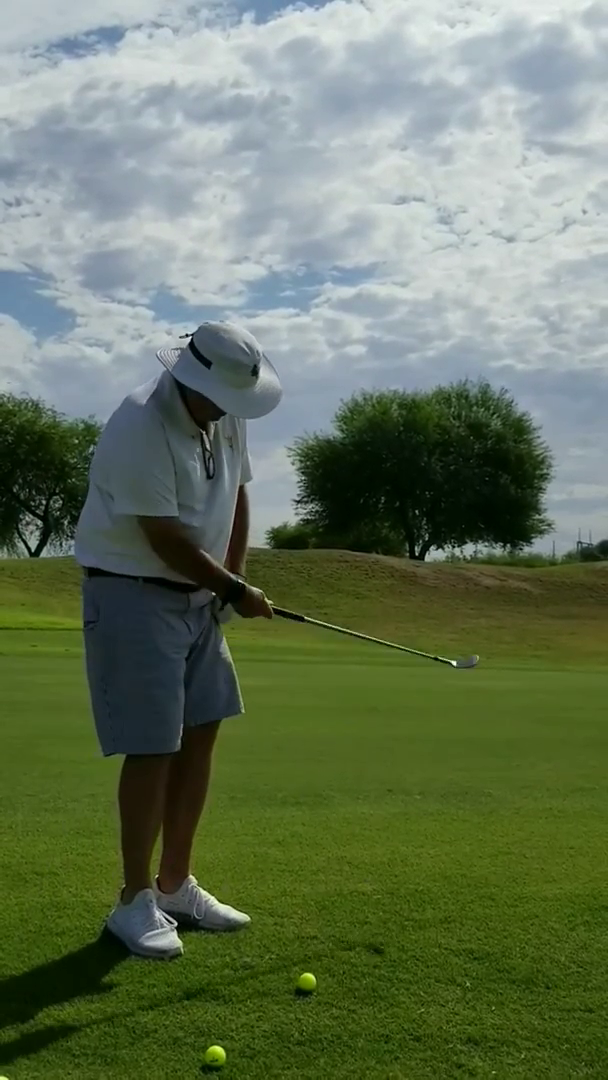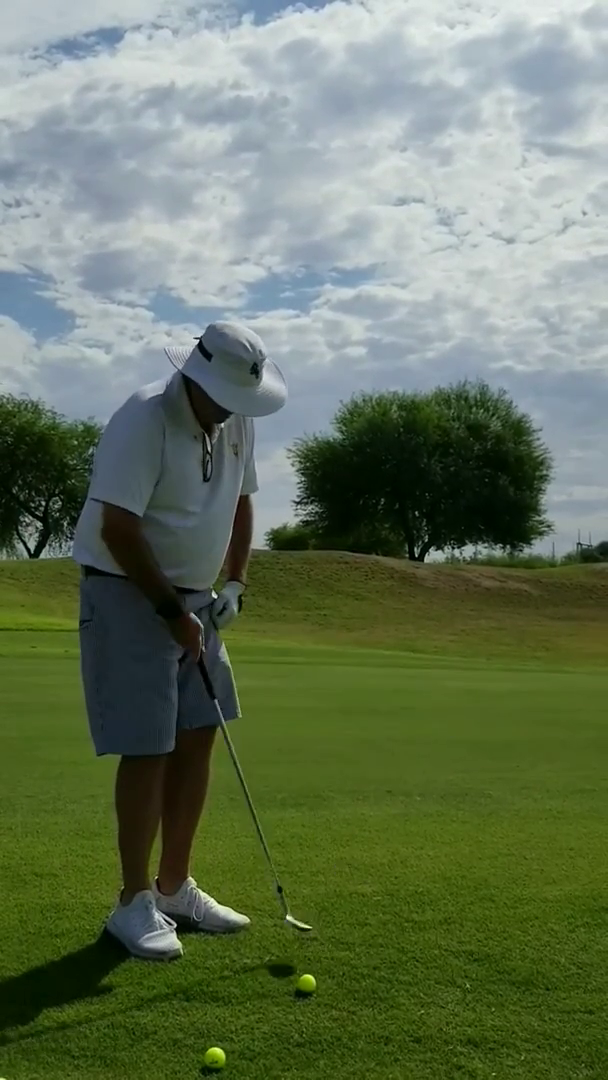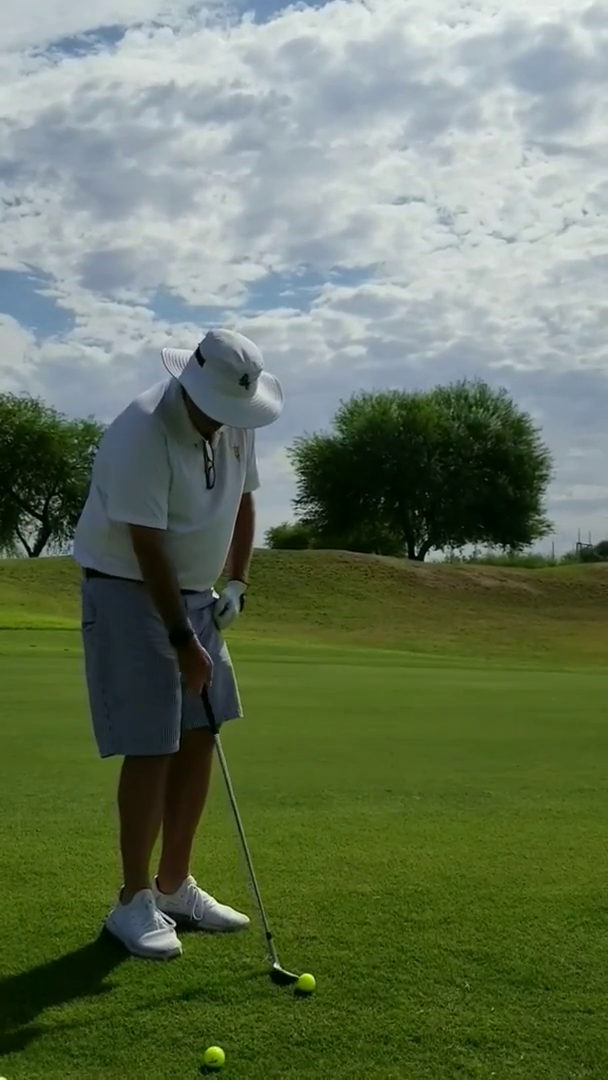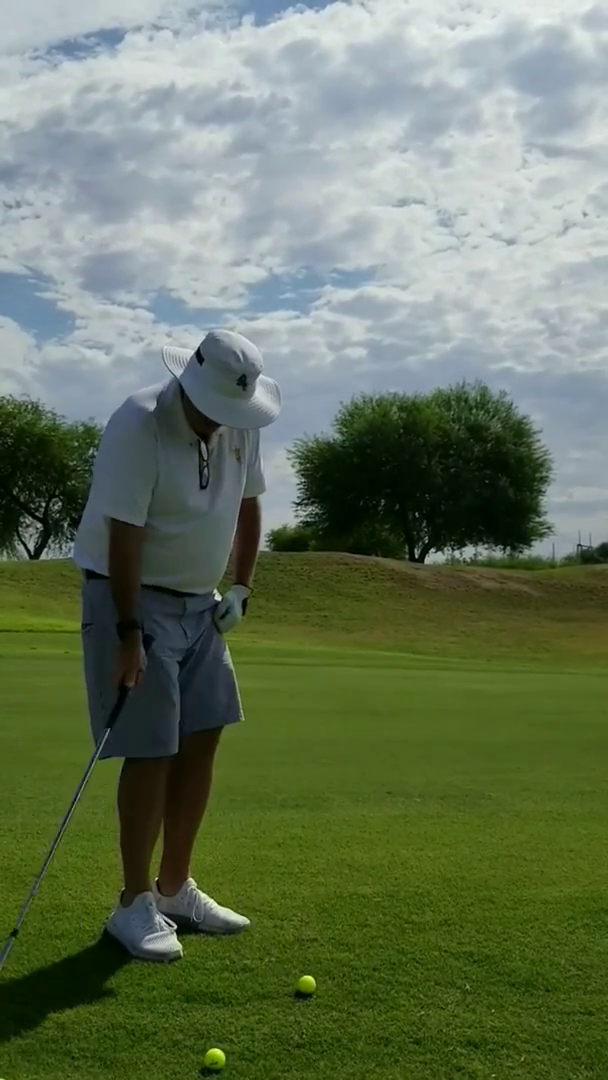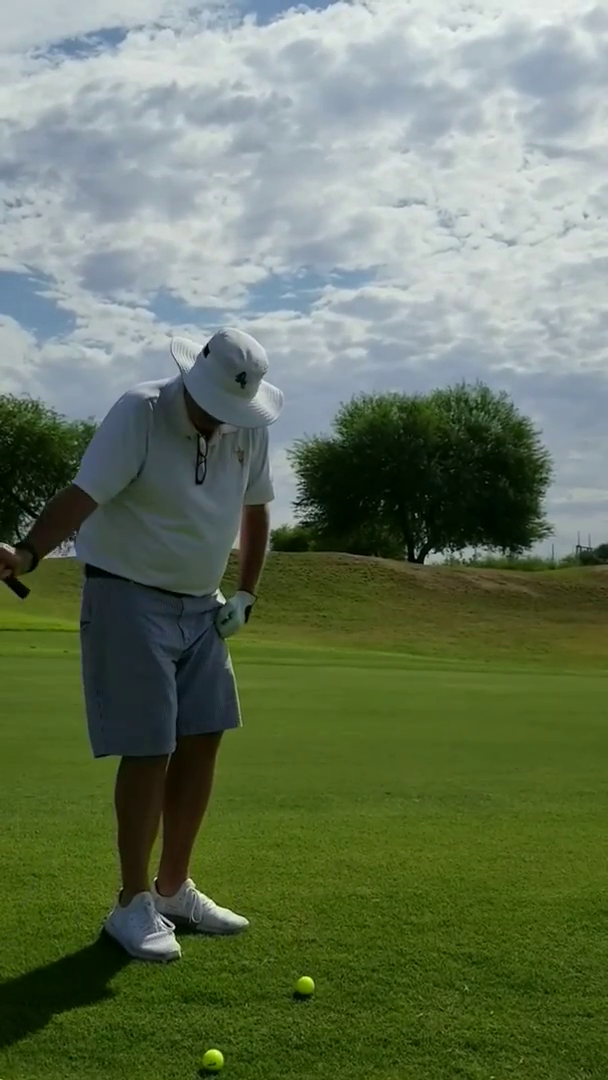
dt=0.5s
person 1, frame 1
left shoulder: (226, 416)
right shoulder: (139, 426)
left elbow: (235, 496)
right elbow: (167, 539)
left wrist: (233, 578)
right wrist: (237, 591)
left hip: (196, 595)
right hip: (132, 596)
left knee: (199, 737)
right knee: (153, 748)
left ankle: (175, 885)
right ankle: (135, 900)
person 1, frame 2
left shoulder: (236, 422)
right shoulder: (141, 421)
left elbow: (240, 503)
right elbow: (117, 529)
left wrist: (235, 585)
right wrist: (171, 612)
left hip: (193, 599)
right hip: (128, 598)
left knee: (197, 740)
right knee: (147, 750)
left ankle: (175, 887)
right ankle: (134, 902)
person 1, frame 3
left shoulder: (235, 422)
right shoulder: (141, 432)
left elbow: (242, 501)
right elbow: (149, 547)
left wrist: (237, 584)
right wrist: (182, 640)
left hip: (195, 596)
right hip: (128, 595)
left knee: (199, 740)
right knee: (152, 749)
left ankle: (175, 886)
right ankle: (134, 900)
person 1, frame 4
left shoulder: (240, 425)
right shoulder: (137, 425)
left elbow: (247, 505)
right elbow: (124, 535)
left wrist: (241, 588)
right wrist: (127, 636)
left hip: (199, 602)
right hip: (133, 604)
left knee: (201, 742)
right knee: (151, 751)
left ankle: (175, 887)
right ankle: (135, 903)
person 1, frame 5
left shoulder: (249, 429)
right shoulder: (137, 414)
left elbow: (256, 512)
right elbow: (82, 495)
left wrist: (246, 594)
left hip: (201, 605)
right hip: (128, 598)
left knee: (201, 743)
right knee: (148, 752)
left ankle: (174, 888)
right ankle: (133, 902)
